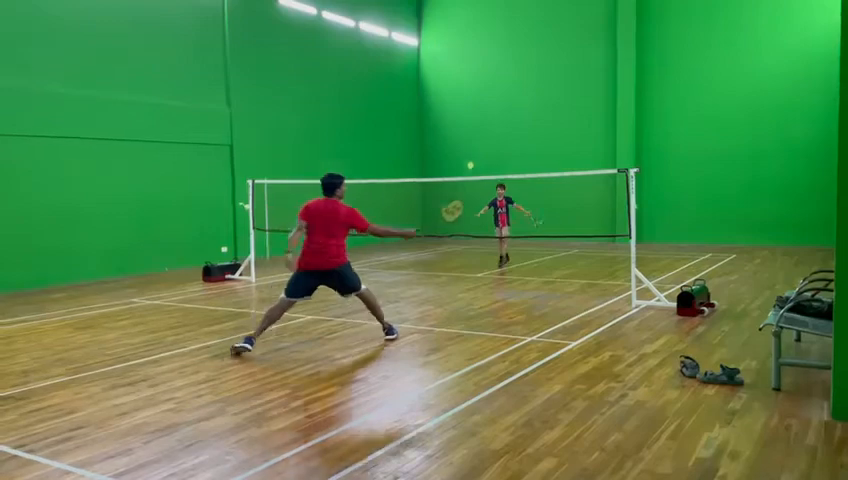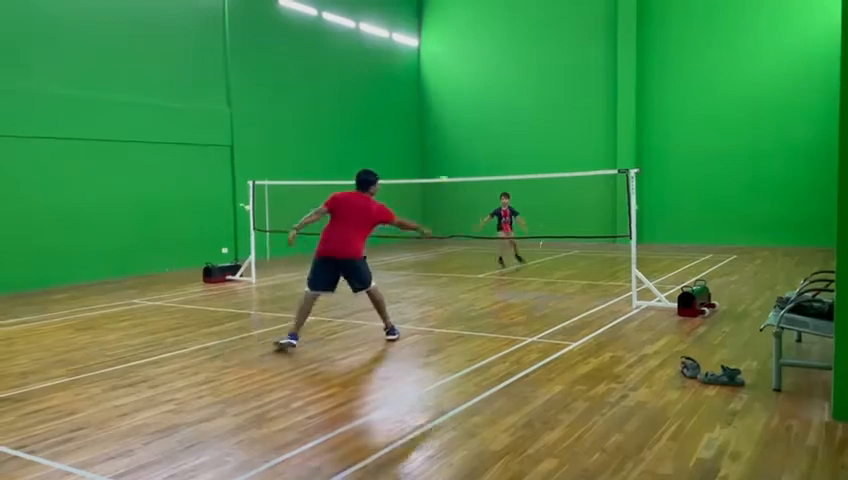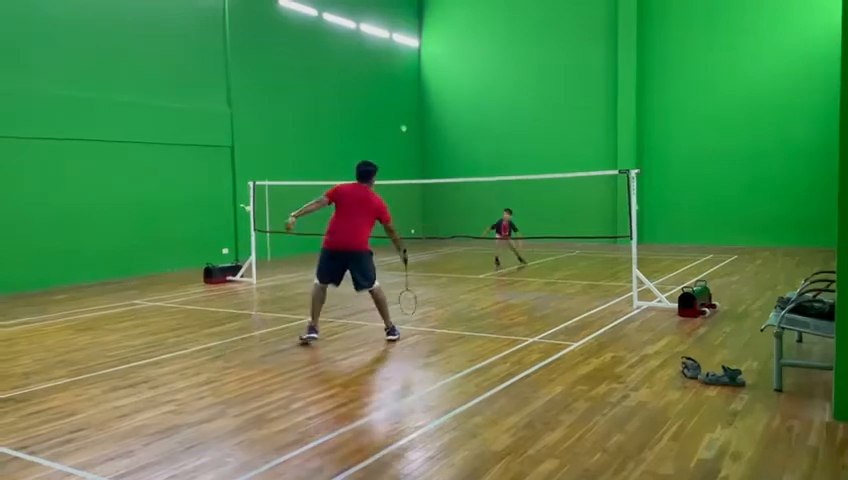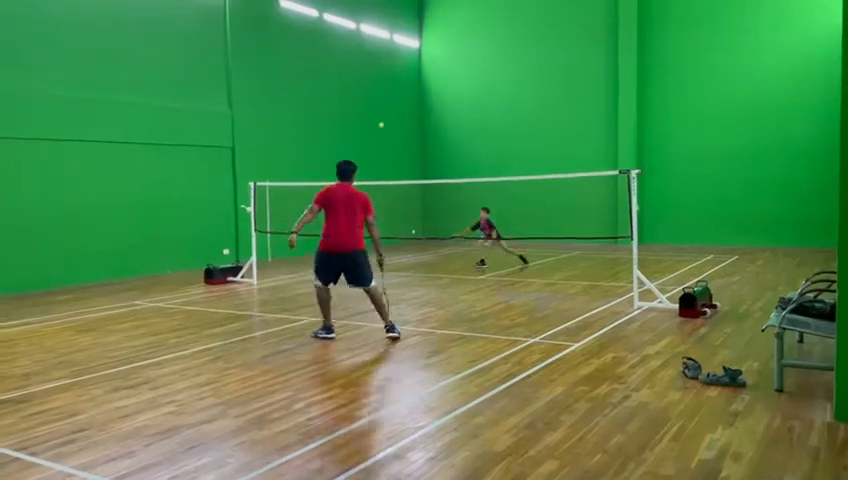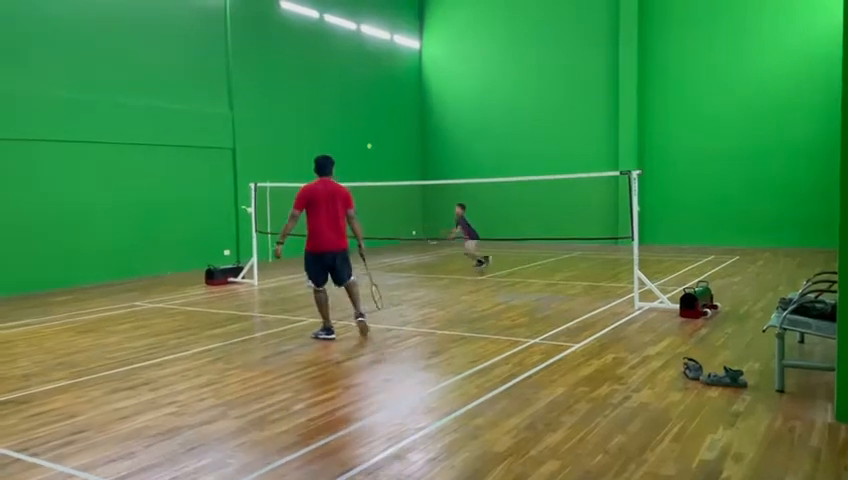
dt=0.2s
person 1, frame 1
left shoulder: (309, 207)
right shoulder: (348, 212)
left elbow: (299, 230)
right elbow: (374, 230)
left wrist: (289, 253)
right wrist: (403, 233)
left hip: (308, 266)
right hip: (336, 265)
left knee: (285, 302)
right knee: (363, 292)
left ankle: (250, 339)
right ankle: (387, 328)
person 1, frame 2
left shoulder: (338, 197)
right shoulder: (377, 209)
left elbow: (317, 213)
right elbow: (400, 223)
left wrist: (296, 228)
right wrist: (420, 229)
left hip: (325, 253)
right hip: (352, 256)
left knee: (311, 294)
right knee: (371, 290)
left ankle: (293, 335)
right ankle: (390, 328)
person 1, frame 3
left shoulder: (341, 190)
right shoulder: (377, 201)
left elbow: (318, 203)
right elbow: (390, 229)
left wrist: (294, 216)
right wrist: (401, 250)
left hip: (332, 246)
right hip: (359, 249)
left knee: (320, 285)
right knee: (374, 288)
left ankle: (313, 328)
right ankle: (390, 328)
person 1, frame 4
left shoulder: (327, 192)
right shoulder: (362, 197)
left elbow: (310, 213)
right elbow: (371, 226)
left wrist: (294, 232)
right wrist: (379, 252)
left hip: (329, 249)
right hip: (355, 249)
left knee: (321, 286)
right knee: (371, 287)
left ankle: (327, 327)
right ankle: (390, 326)
person 1, frame 5
left shoulder: (306, 191)
right shoulder: (343, 191)
left elbow: (293, 218)
right elbow: (352, 218)
left wrist: (280, 242)
right wrist: (361, 242)
left hip: (315, 248)
right hip: (339, 246)
left knee: (319, 287)
right knee: (349, 281)
left ankle: (327, 328)
right ankle: (359, 314)
